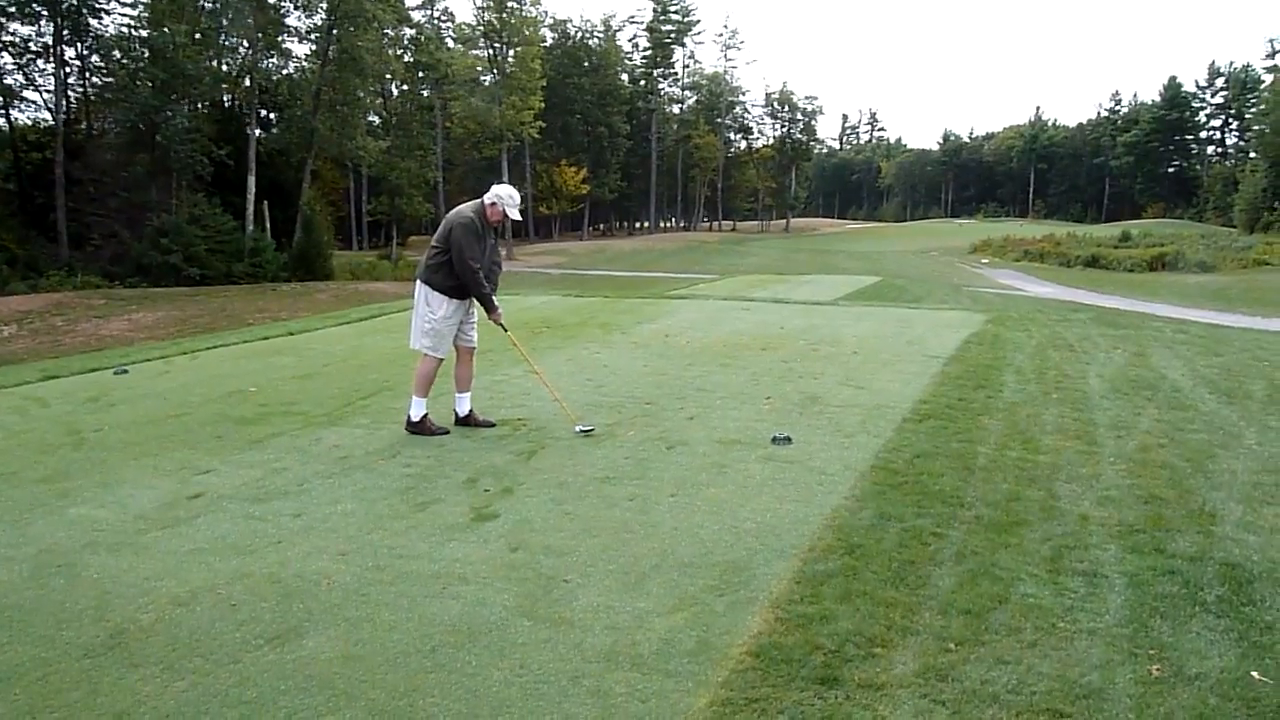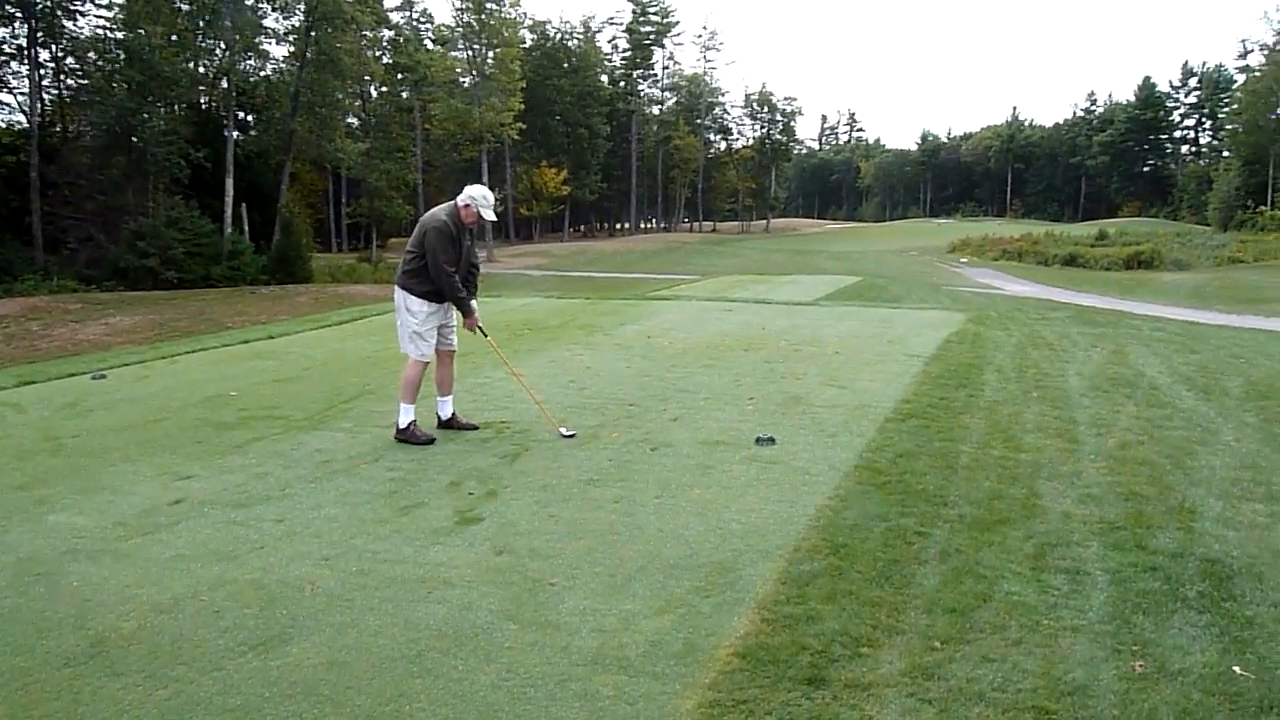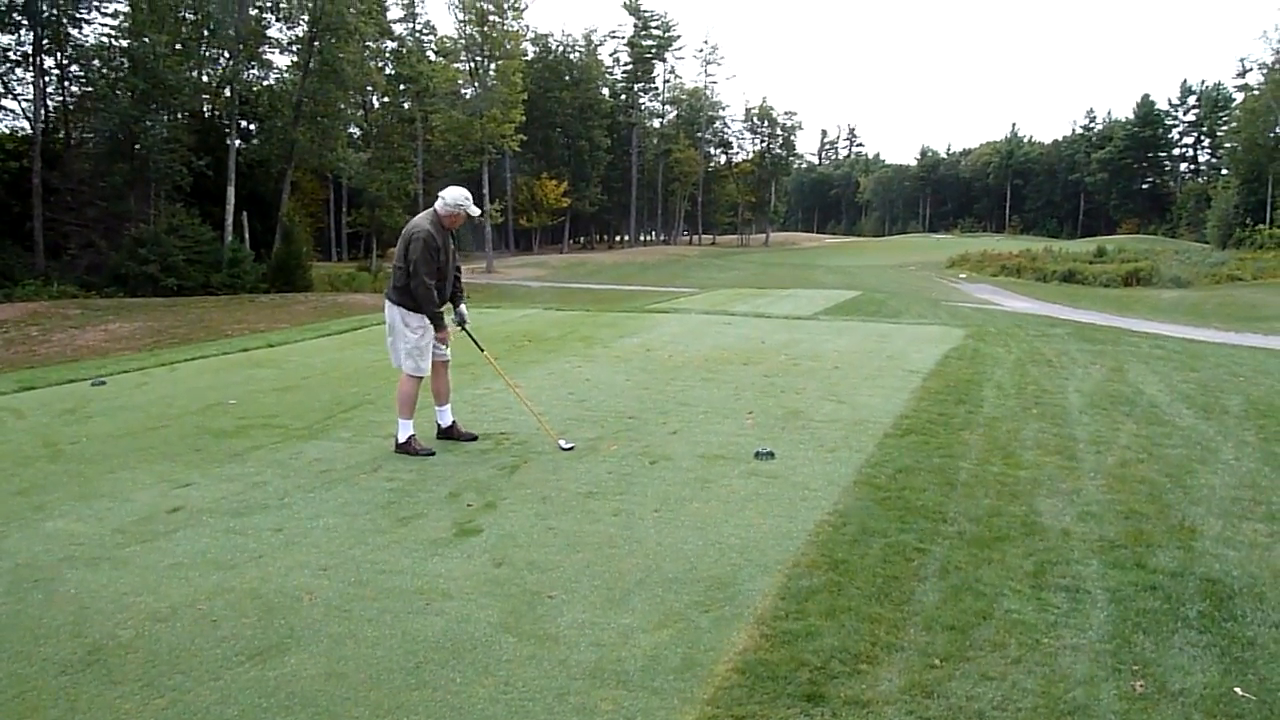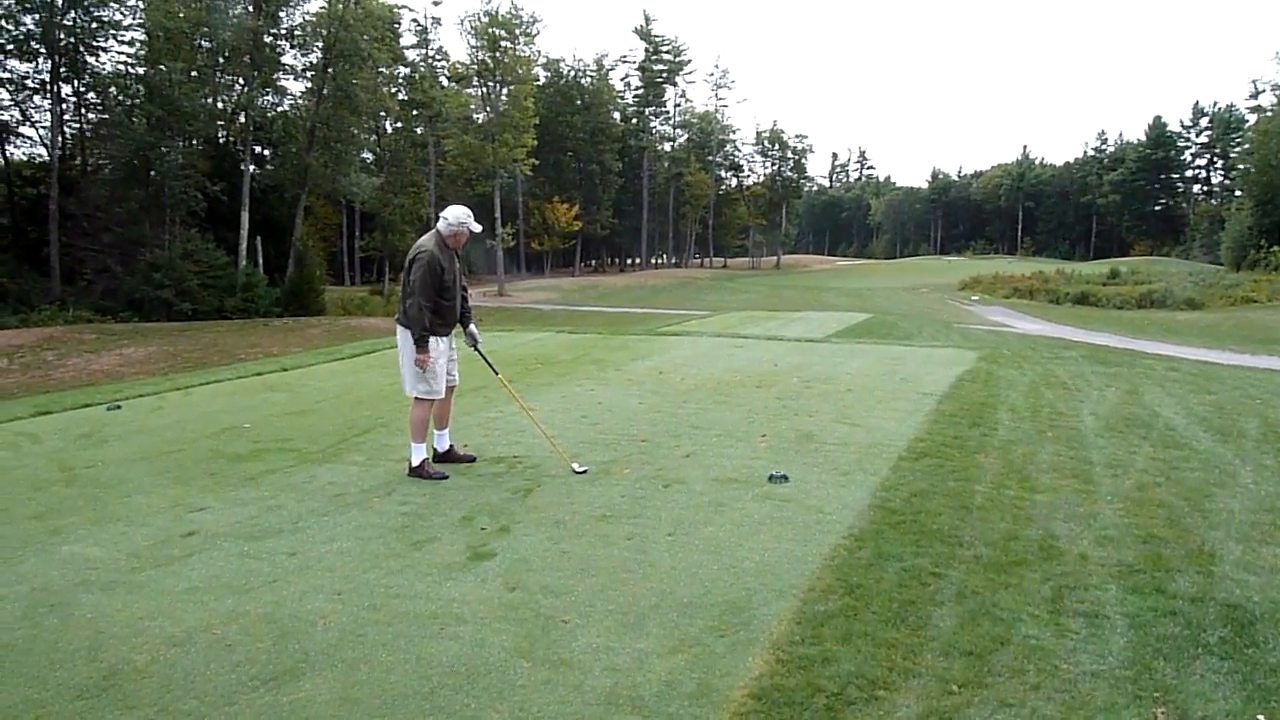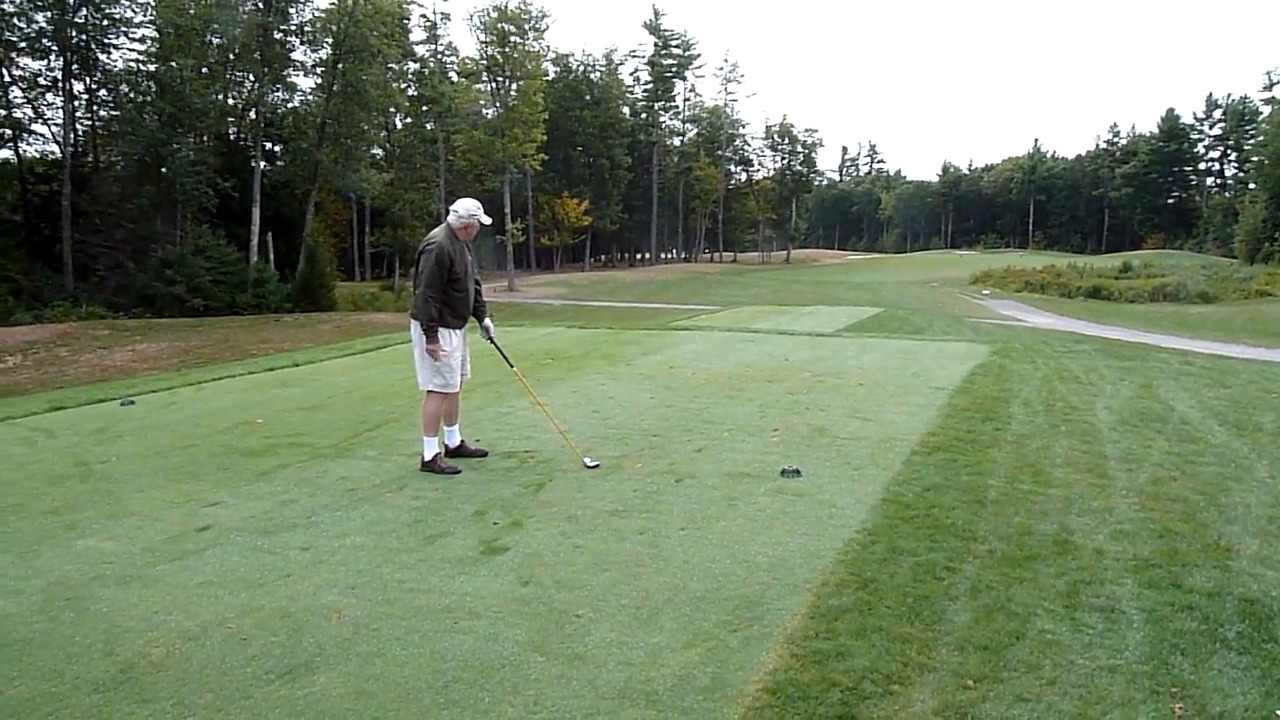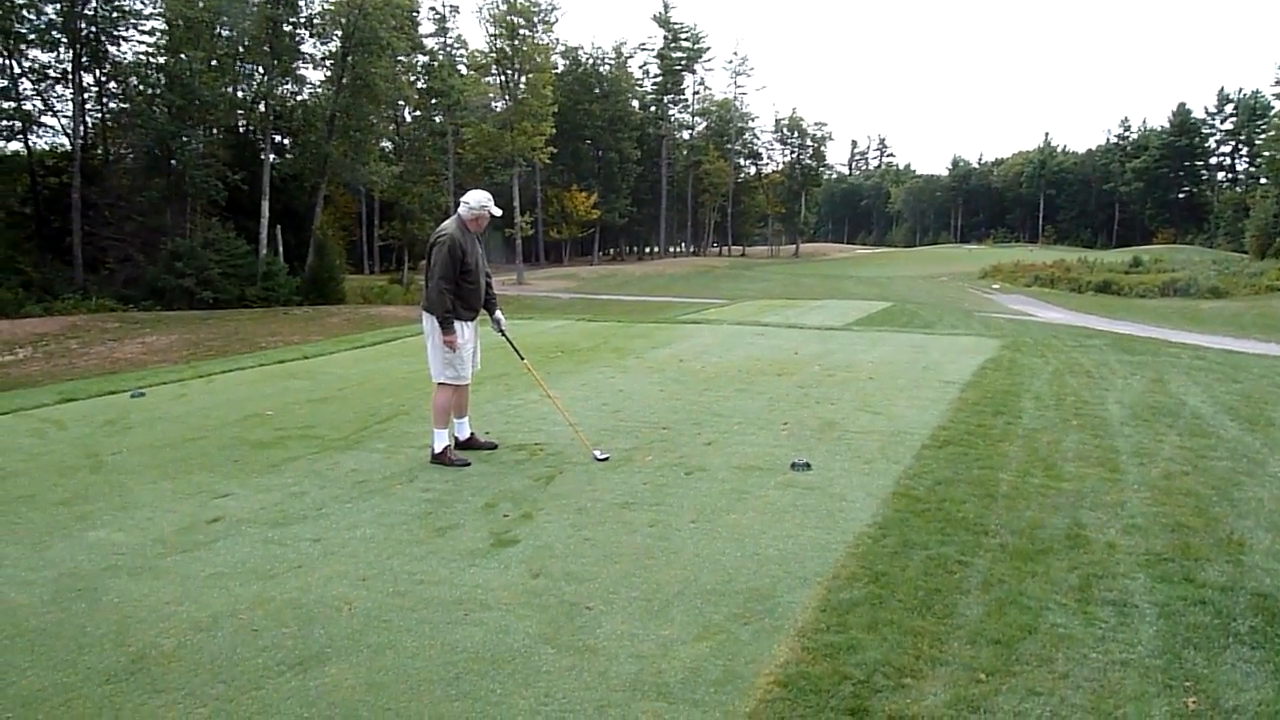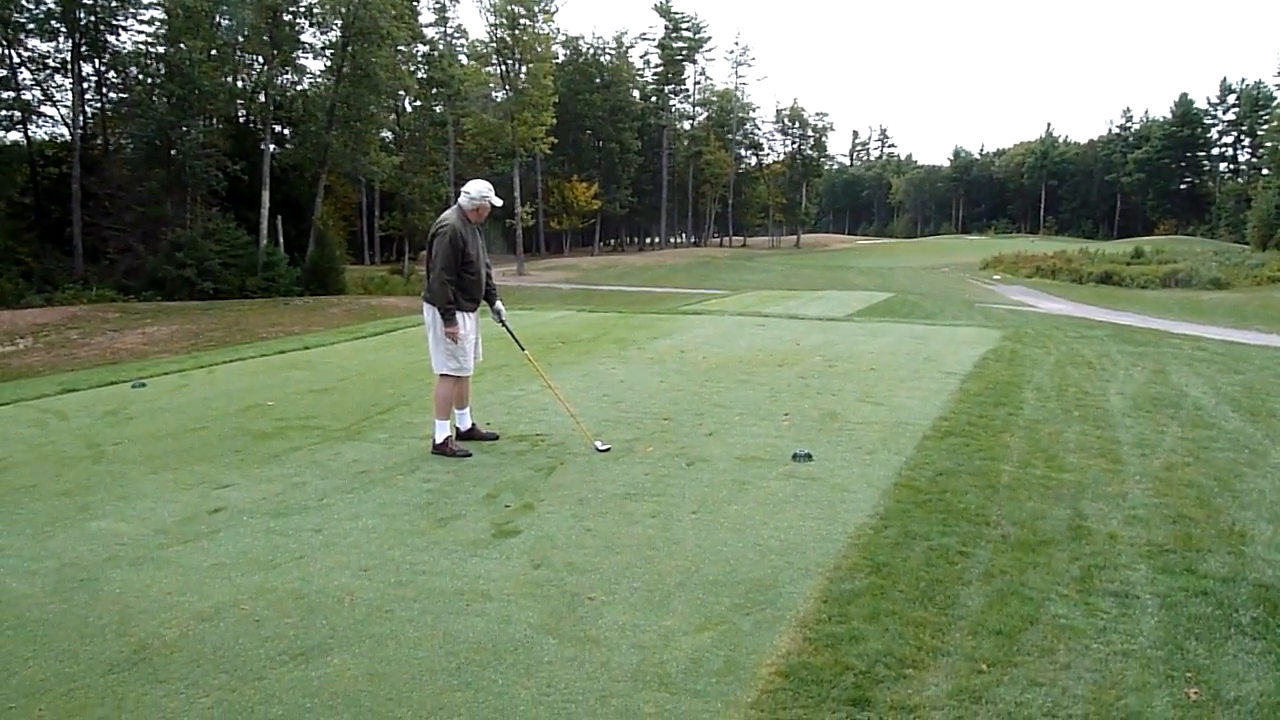
dt=0.3s
person 1, frame 1
left shoulder: (489, 222)
right shoulder: (465, 221)
left elbow: (493, 262)
right elbow: (469, 269)
left wrist: (491, 296)
right wrist: (489, 305)
left hip: (462, 295)
right hip: (438, 292)
left knee: (467, 350)
right knee: (434, 353)
left ankle: (463, 412)
right ankle: (416, 417)
person 1, frame 2
left shoulder: (465, 225)
right shoulder: (439, 224)
left elbow: (470, 264)
right elbow: (444, 273)
left wrist: (471, 299)
right wrist: (466, 310)
left hip: (441, 297)
right hip: (417, 296)
left knee: (447, 353)
right knee: (420, 357)
left ankle: (446, 414)
right ankle: (405, 423)
person 1, frame 3
left shoulder: (444, 229)
right shoulder: (423, 233)
left elbow: (453, 269)
right elbow: (422, 284)
left wrist: (459, 302)
right wrist: (439, 324)
left hip: (428, 309)
right hip: (410, 310)
left knee: (441, 363)
right knee: (414, 370)
left ankle: (446, 424)
right ankle: (404, 438)
person 1, frame 4
left shoulder: (448, 249)
right shoulder: (428, 254)
left elbow: (459, 290)
right elbow: (418, 303)
left wrist: (468, 322)
right wrist: (421, 346)
left hip: (442, 333)
right hip: (422, 335)
left knee: (447, 388)
right knee: (425, 394)
left ankle: (442, 447)
right ankle: (418, 461)
person 1, frame 5
left shoulder: (461, 243)
right shoulder: (437, 246)
left elbow: (473, 283)
right elbow: (426, 294)
left wrist: (482, 316)
right wrist: (431, 335)
left hip: (455, 326)
right hip: (437, 329)
left knee: (454, 385)
right knee: (438, 388)
left ankle: (453, 443)
right ankle: (430, 455)
person 1, frame 6
left shoulder: (471, 235)
right shoulder: (449, 238)
left elbow: (483, 276)
right elbow: (439, 287)
left wrist: (493, 308)
right wrist: (447, 328)
left hip: (466, 318)
right hip: (449, 322)
left knee: (463, 378)
right knee: (448, 381)
left ankle: (463, 435)
right ankle: (440, 447)
person 1, frame 7
left shoulder: (471, 225)
right shoulder: (449, 229)
left elbow: (483, 266)
right elbow: (441, 278)
left wrist: (493, 299)
right wrist: (449, 319)
left hip: (466, 309)
right hip: (449, 312)
left knee: (464, 369)
right knee: (450, 372)
left ankle: (465, 426)
right ankle: (441, 438)
